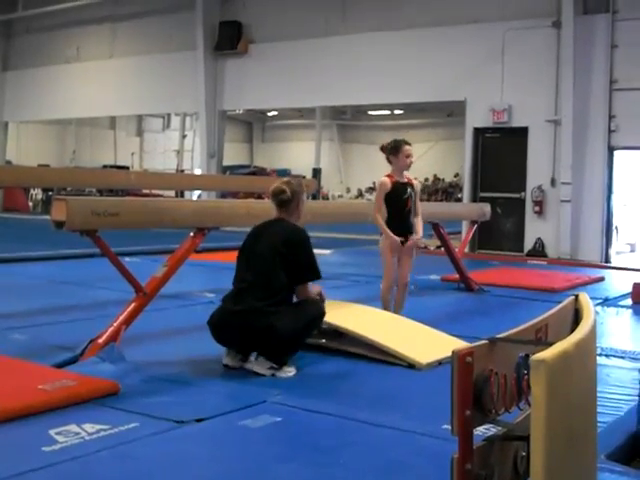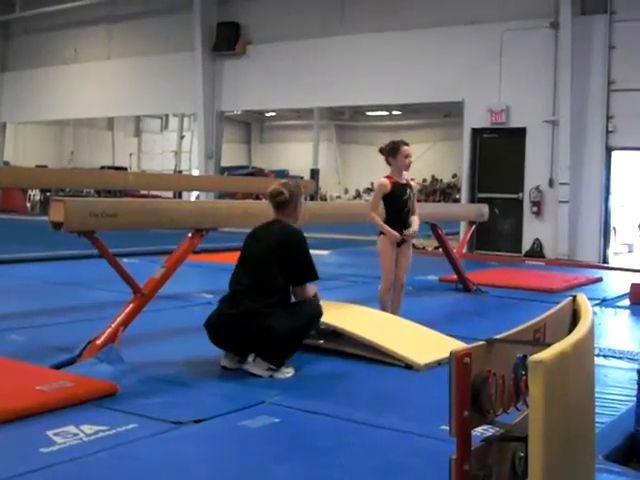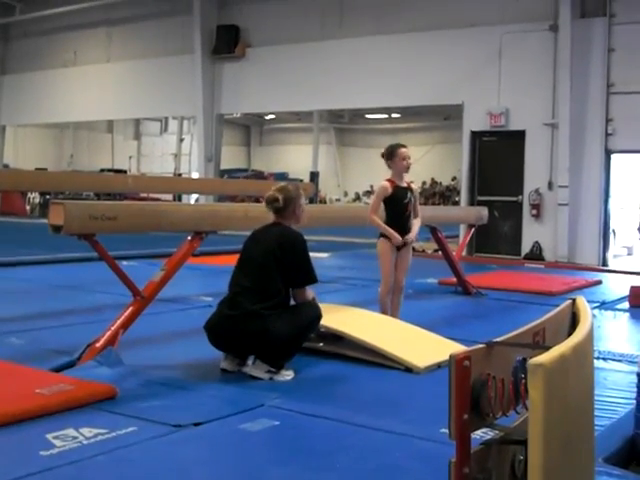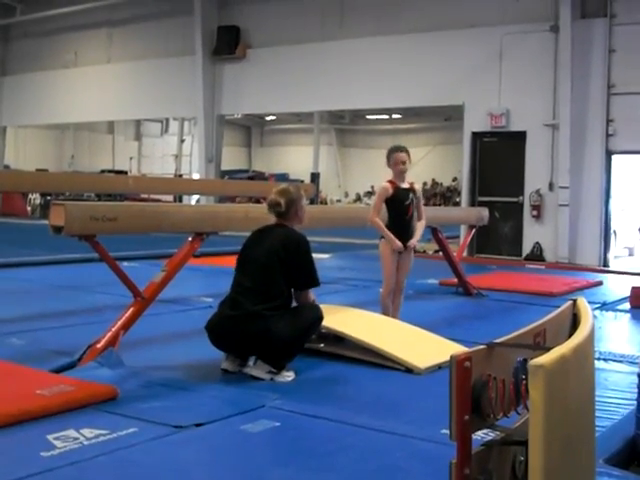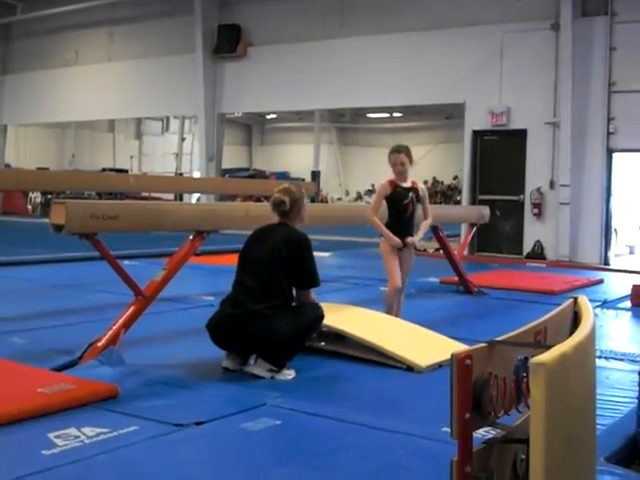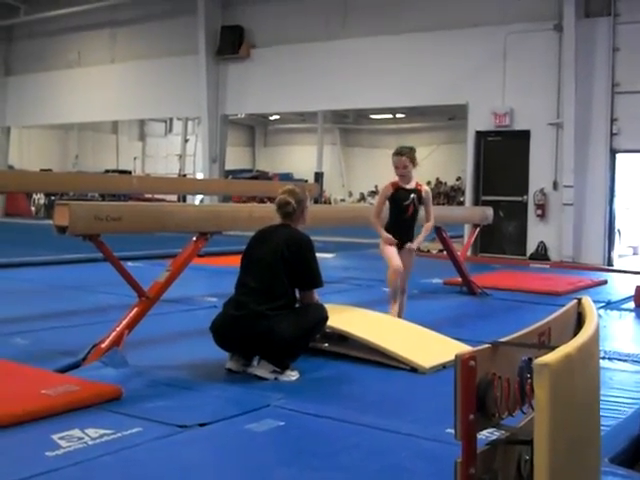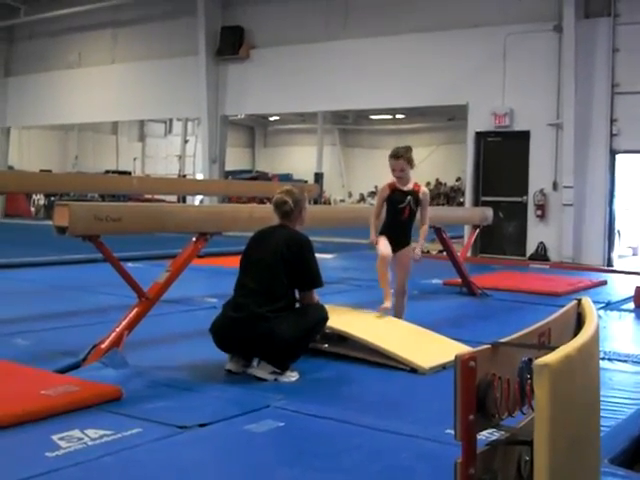
dt=0.2s
person 1, frame 1
left shoulder: (257, 231)
right shoulder: (297, 235)
right elbow: (302, 293)
right wrist: (315, 291)
right hip: (260, 327)
right knee: (315, 309)
left ankle: (238, 353)
right ankle: (269, 360)
person 1, frame 2
left shoulder: (256, 232)
right shoulder: (293, 236)
right elbow: (300, 294)
right wrist: (311, 292)
right hip: (257, 329)
right knee: (312, 309)
left ankle: (236, 354)
right ankle: (267, 361)
person 1, frame 3
left shoulder: (257, 235)
right shoulder: (293, 239)
right elbow: (299, 296)
right wrist: (310, 296)
right hip: (257, 331)
right knee: (311, 312)
left ankle: (235, 357)
right ankle: (267, 364)
person 1, frame 4
left shoulder: (256, 235)
right shoulder: (296, 240)
right elbow: (303, 299)
right wrist: (310, 301)
right hip: (258, 331)
right knee: (313, 313)
left ankle: (236, 357)
right ankle: (268, 364)
person 1, frame 5
left shoulder: (258, 234)
right shoulder: (298, 239)
right elbow: (304, 298)
right wrist: (310, 301)
right hip: (260, 330)
right knee: (314, 312)
left ankle: (238, 355)
right ankle: (269, 362)
person 1, frame 6
left shoulder: (260, 235)
right shoulder: (301, 241)
right elbow: (307, 299)
left wrist: (291, 298)
right wrist: (313, 301)
right hip: (262, 331)
right knee: (318, 313)
left ankle: (241, 356)
right ankle: (272, 364)
person 1, frame 7
left shoulder: (258, 236)
right shoulder: (299, 241)
right elbow: (307, 299)
left wrist: (291, 298)
right wrist: (313, 301)
right hip: (262, 333)
right knee: (318, 313)
left ankle: (241, 357)
right ankle: (272, 365)
person 2, frame 1
left shoulder: (413, 183)
right shoulder: (385, 182)
left elbow: (417, 214)
right elbow: (377, 214)
left wrist: (419, 233)
right wrist: (389, 236)
left hip: (408, 237)
right hip: (391, 237)
left knee: (404, 282)
right knee: (389, 281)
person 2, frame 2
left shoulder: (410, 184)
right shoulder: (385, 183)
right elbow: (372, 212)
left wrist: (414, 227)
right wrist: (388, 231)
left hip: (405, 238)
right hip: (388, 237)
left knee: (400, 282)
right knee: (388, 282)
person 2, frame 3
left shoulder: (412, 188)
right shoulder: (386, 186)
left elbow: (416, 216)
right elbow: (372, 215)
left wrist: (413, 233)
right wrist: (391, 233)
left hip: (405, 241)
right hip: (388, 240)
left knee: (399, 285)
right knee: (387, 285)
person 2, frame 4
left shoulder: (415, 189)
right shoulder: (387, 187)
left elbow: (421, 219)
right elbow: (374, 217)
left wrist: (416, 239)
right wrist: (392, 240)
left hip: (407, 243)
right hip: (389, 242)
left knee: (400, 287)
right knee: (389, 286)
person 2, frame 5
left shoulder: (419, 189)
right shoulder: (387, 187)
left elbow: (428, 218)
right elbow: (372, 215)
left wrist: (417, 237)
right wrist: (389, 236)
left hip: (407, 242)
right hip: (390, 240)
left knee: (402, 286)
right knee: (395, 285)
person 2, frame 6
left shoulder: (424, 191)
right shoulder: (389, 188)
left elbow: (429, 221)
right elbow: (375, 216)
left wrist: (418, 241)
right wrist: (382, 233)
left hip: (408, 242)
right hip: (389, 239)
left knee: (403, 286)
right knee: (396, 268)
right ankle: (394, 301)
person 2, frame 7
left shoulder: (422, 192)
right shoulder: (386, 190)
left elbow: (424, 224)
right elbow: (376, 215)
left wrist: (419, 247)
right wrist: (373, 233)
left hip: (405, 242)
right hip: (385, 236)
left knee: (402, 287)
right knee: (384, 255)
right ankle: (387, 297)
